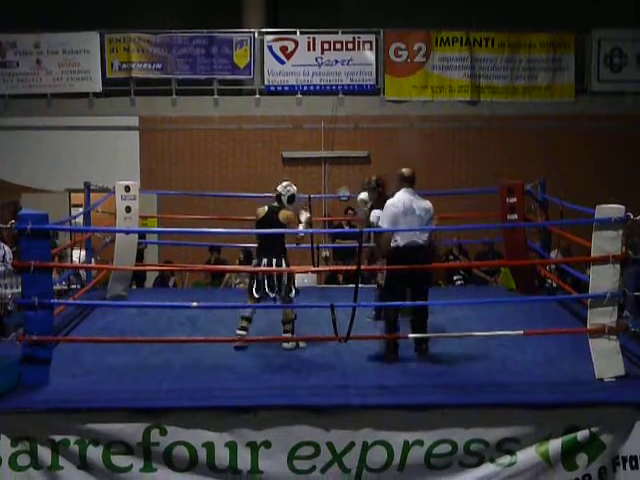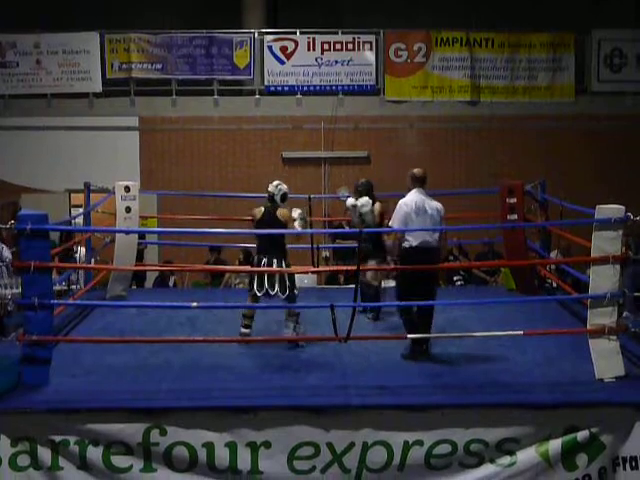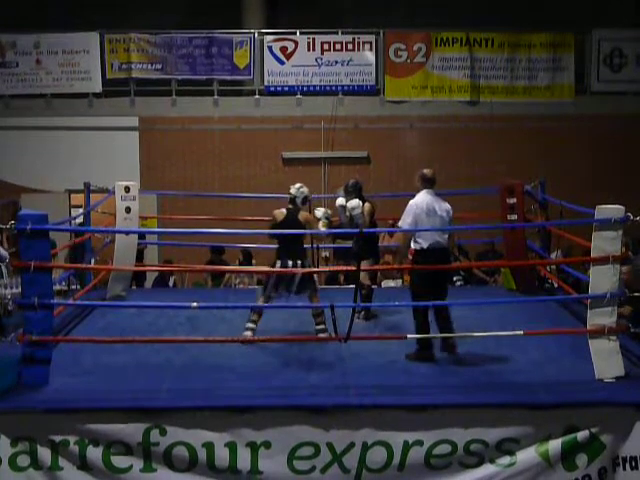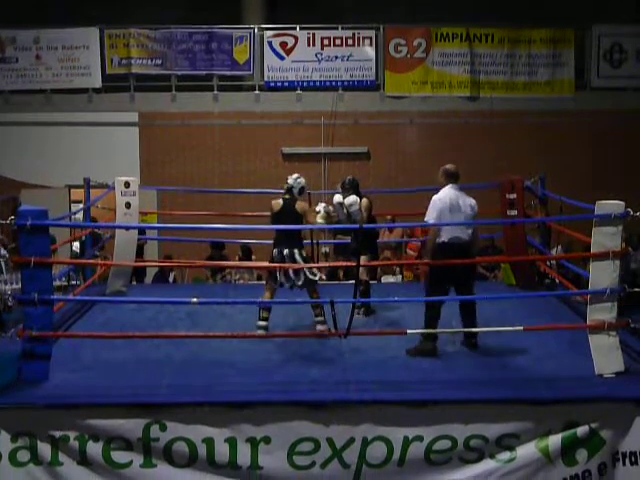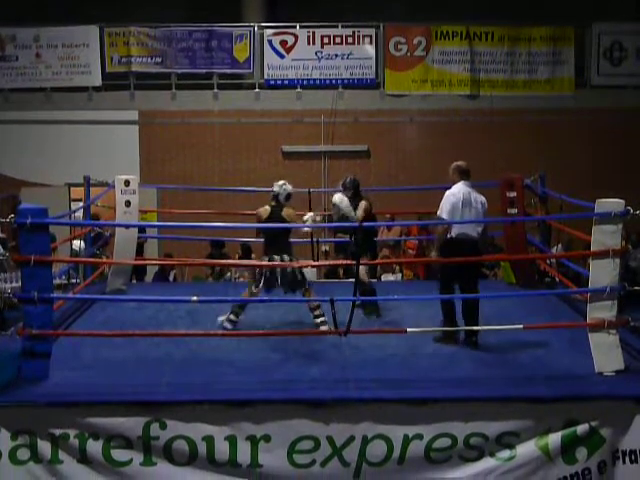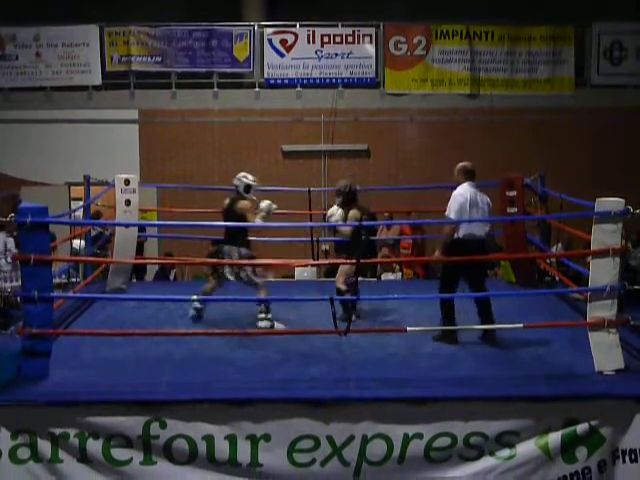
dt=0.4s
person 1, frame 1
left shoulder: (393, 203)
right shoulder: (426, 205)
left elbow: (386, 235)
right elbow: (432, 236)
left wrist: (383, 256)
right wrist: (431, 258)
left hip: (400, 254)
right hip: (422, 253)
left knee: (392, 301)
right knee: (420, 300)
left ankle: (391, 347)
right ankle: (421, 344)
person 1, frame 2
left shoulder: (405, 203)
right shoulder: (437, 206)
left elbow: (398, 236)
right elbow: (442, 237)
left wrist: (395, 257)
right wrist: (439, 257)
left hip: (412, 254)
right hip: (432, 254)
left knee: (405, 301)
right knee: (426, 301)
left ankle: (418, 345)
right ankle: (423, 343)
person 1, frame 3
left shoulder: (415, 204)
right shoulder: (446, 206)
left elbow: (406, 236)
right elbow: (449, 236)
left wrist: (401, 258)
right wrist: (447, 256)
left hip: (423, 255)
right hip: (442, 254)
left knee: (420, 303)
right knee: (440, 300)
left ankle: (425, 349)
right ankle: (448, 340)
person 1, frame 4
left shoulder: (440, 198)
right shoulder: (470, 201)
left elbow: (433, 231)
right elbow: (474, 231)
left wrist: (427, 256)
right wrist: (472, 251)
left hip: (446, 249)
right hip: (465, 250)
left knee: (435, 296)
right knee: (466, 294)
left ankle: (429, 341)
right ankle: (471, 338)
person 1, frame 5
left shoulder: (452, 193)
right shoulder: (480, 198)
left elbow: (444, 225)
right elbow: (483, 227)
left wrist: (436, 249)
left hip: (454, 245)
right hip: (473, 246)
left knee: (447, 290)
right knee: (470, 291)
left ankle: (450, 332)
right ankle: (471, 335)
person 1, frame 6
left shoulder: (459, 193)
right shoulder: (484, 198)
left elbow: (452, 225)
right elbow: (487, 226)
left wrist: (440, 249)
left hip: (460, 245)
right hip: (479, 246)
left knee: (447, 289)
right knee: (479, 288)
left ankle: (449, 332)
right ankle: (489, 331)
person 2, frame 1
left shoulder: (260, 212)
right shoulder: (288, 215)
right elbow: (298, 238)
right wrist: (304, 222)
left hip: (260, 260)
right hip: (278, 261)
left knee: (253, 300)
right knee: (286, 300)
left ankle: (241, 337)
right ankle: (288, 339)
person 2, frame 2
left shoulder: (256, 213)
right shoulder: (285, 213)
right wrist: (299, 220)
left hip: (261, 260)
right hip: (279, 261)
left knee: (253, 297)
right knee: (290, 298)
left ankle: (244, 333)
right ankle: (290, 329)
person 2, frame 3
left shoulder: (277, 214)
right shoulder: (306, 217)
left elbow: (272, 235)
left hip: (281, 262)
right hip: (300, 262)
left knee: (265, 296)
right knee: (313, 295)
left ankle: (249, 330)
right ankle: (322, 331)
person 2, frame 4
left shoulder: (274, 204)
right shoulder: (303, 206)
right wrist: (322, 213)
left hip: (279, 251)
right hip: (296, 252)
left knee: (270, 289)
right knee: (312, 287)
left ankle: (262, 327)
right ankle: (320, 324)
person 2, frame 5
left shoulder: (261, 212)
right shoulder: (289, 213)
left elbow: (257, 233)
right wrist: (309, 221)
left hip: (268, 257)
right hip: (286, 258)
left knee: (252, 291)
right knee: (306, 290)
left ankle: (231, 320)
right ankle: (321, 323)
person 2, frame 6
left shoulder: (228, 202)
right shoulder: (245, 205)
right elbow: (256, 225)
right wrist: (263, 213)
left hip: (226, 247)
right hip: (239, 249)
left knee: (215, 280)
right knee: (260, 284)
left ankle: (197, 309)
right ankle: (265, 319)
person 3, frame 1
left shoulder: (387, 203)
right shoulder: (371, 204)
right elbow: (365, 221)
right wrist: (363, 207)
left knee: (381, 277)
left ankle: (378, 311)
person 3, frame 2
left shoulder: (376, 205)
right shoulder: (360, 206)
left elbow: (374, 224)
right elbow: (357, 225)
left wrist: (368, 212)
right wrist: (352, 210)
left hip: (376, 246)
right hip: (363, 245)
left knee: (372, 278)
right knee: (362, 278)
left ankle: (375, 310)
person 3, frame 3
left shoulder: (366, 206)
right shoulder: (350, 206)
left elbow: (365, 227)
right elbow: (347, 226)
left wrist: (358, 214)
right wrist: (341, 211)
left hip: (369, 247)
right hip: (358, 245)
left knee: (364, 278)
right knee: (361, 278)
left ankle: (367, 311)
right ankle: (364, 308)
person 3, frame 4
left shoulder: (364, 201)
right shoulder: (348, 202)
left elbow: (363, 223)
right elbow: (345, 222)
left wrist: (355, 210)
right wrist: (339, 208)
left hip: (367, 242)
right hip: (356, 241)
left knee: (362, 274)
right knee: (360, 274)
left ankle: (366, 307)
right ankle: (364, 303)
person 3, frame 5
left shoulder: (363, 203)
right shoulder: (348, 203)
left elbow: (357, 219)
right elbow: (338, 220)
left wrist: (347, 209)
right wrist: (336, 207)
left hip: (366, 244)
right hip: (356, 242)
left knee: (363, 275)
right knee: (358, 275)
left ankle: (374, 307)
right ankle: (365, 302)
person 3, frame 6
left shoulder: (353, 212)
right shoulder: (348, 210)
left elbow: (347, 234)
left wrist: (336, 222)
left hip: (356, 252)
right hip: (353, 251)
left knee: (339, 282)
right knee: (350, 280)
left ankle: (349, 313)
right ankle: (352, 309)
